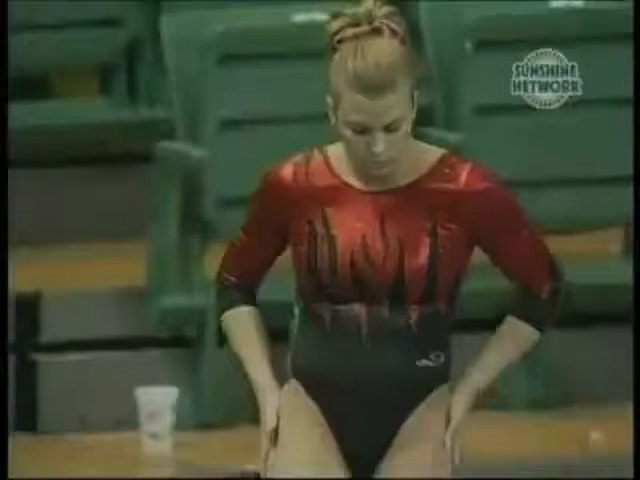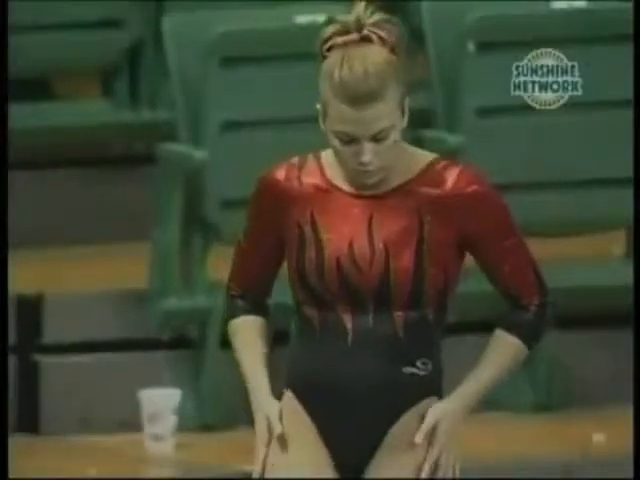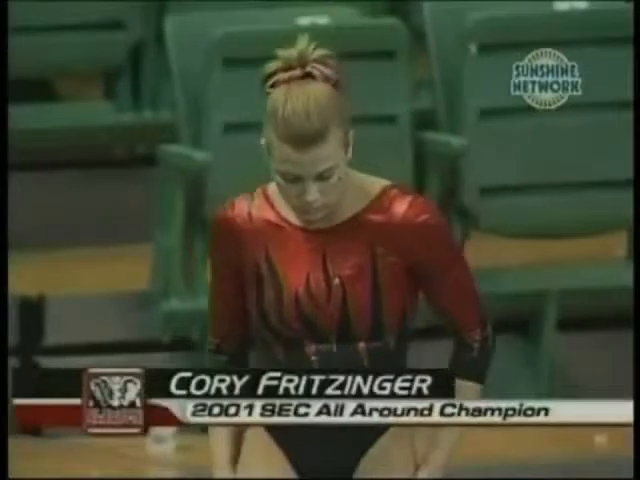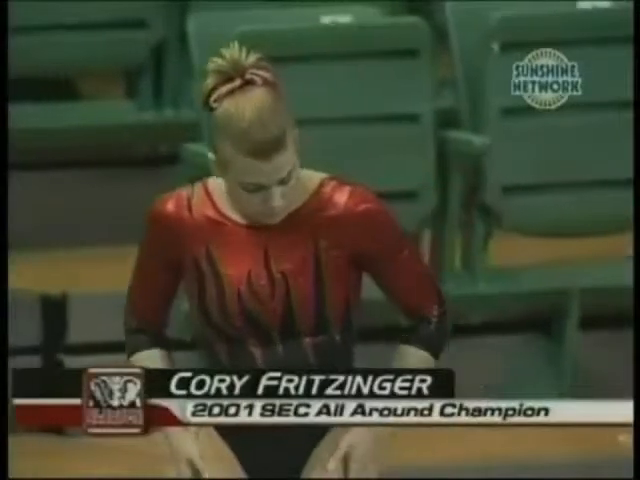
dt=0.5s
person 1, frame 1
left shoulder: (466, 190)
right shoulder: (293, 186)
left elbow: (544, 291)
right elbow: (233, 286)
left wrist: (469, 386)
right wrist: (265, 385)
left hip: (415, 411)
right hip: (313, 407)
person 1, frame 2
left shoulder: (457, 194)
right shoulder: (286, 189)
left elbow: (531, 306)
right elbow: (244, 297)
left wrist: (458, 403)
right wrist: (260, 394)
left hip: (407, 420)
right hip: (307, 413)
person 1, frame 3
left shoulder: (408, 223)
right shoulder: (240, 226)
left elbow: (473, 341)
right elbow: (229, 355)
left hip: (379, 442)
right hip: (276, 441)
person 1, frame 4
left shoulder: (351, 214)
right shoulder: (178, 221)
left elbow: (430, 319)
right elbow: (142, 331)
left wrist: (374, 422)
right wrist: (176, 428)
left hip: (326, 439)
right hip: (227, 444)
